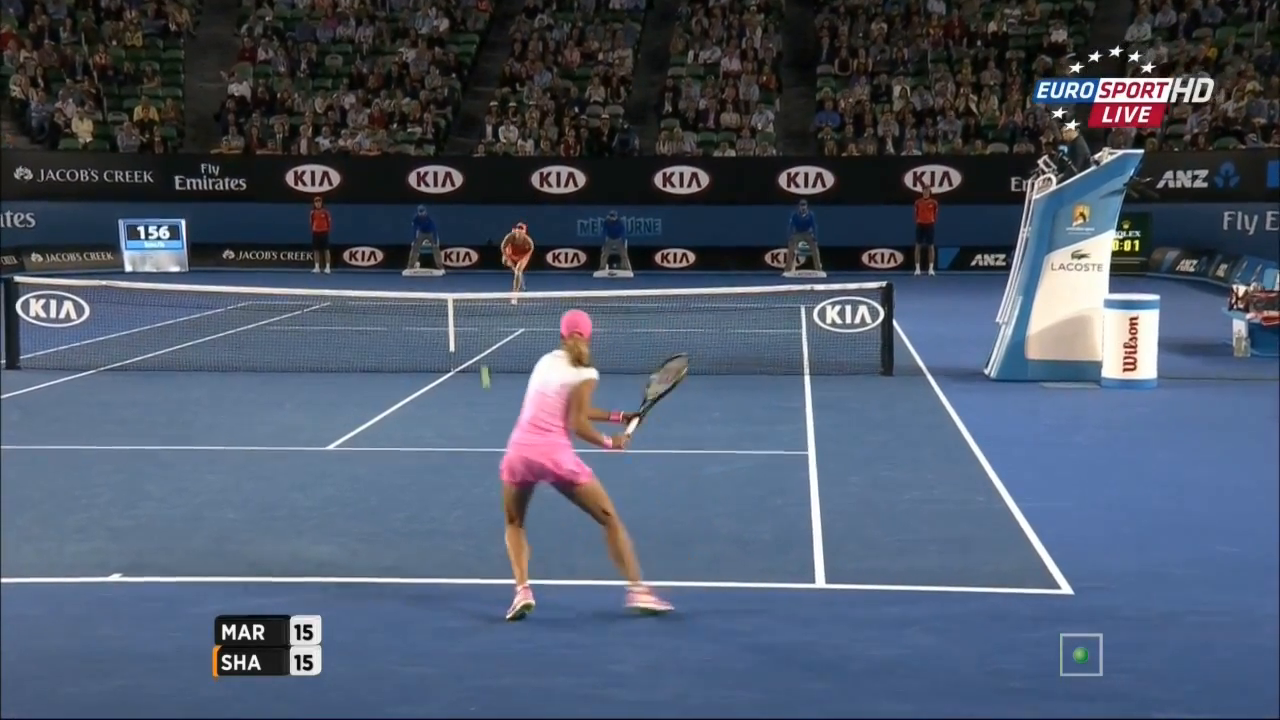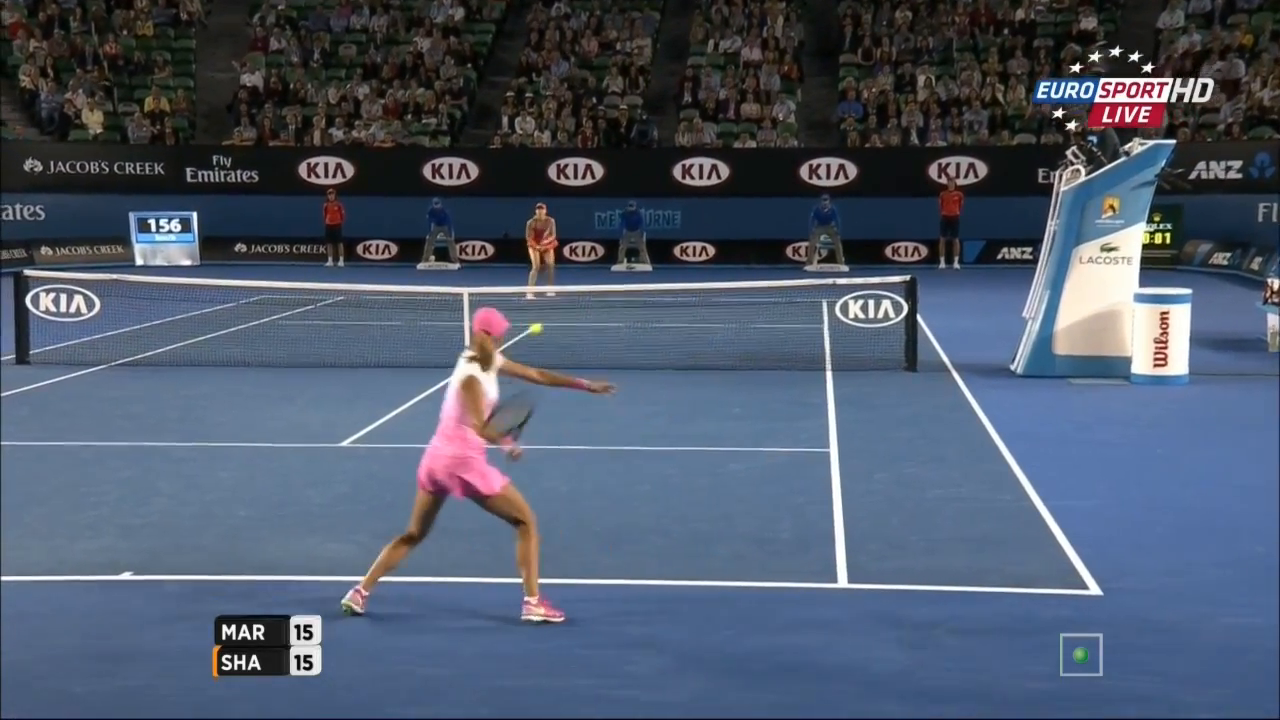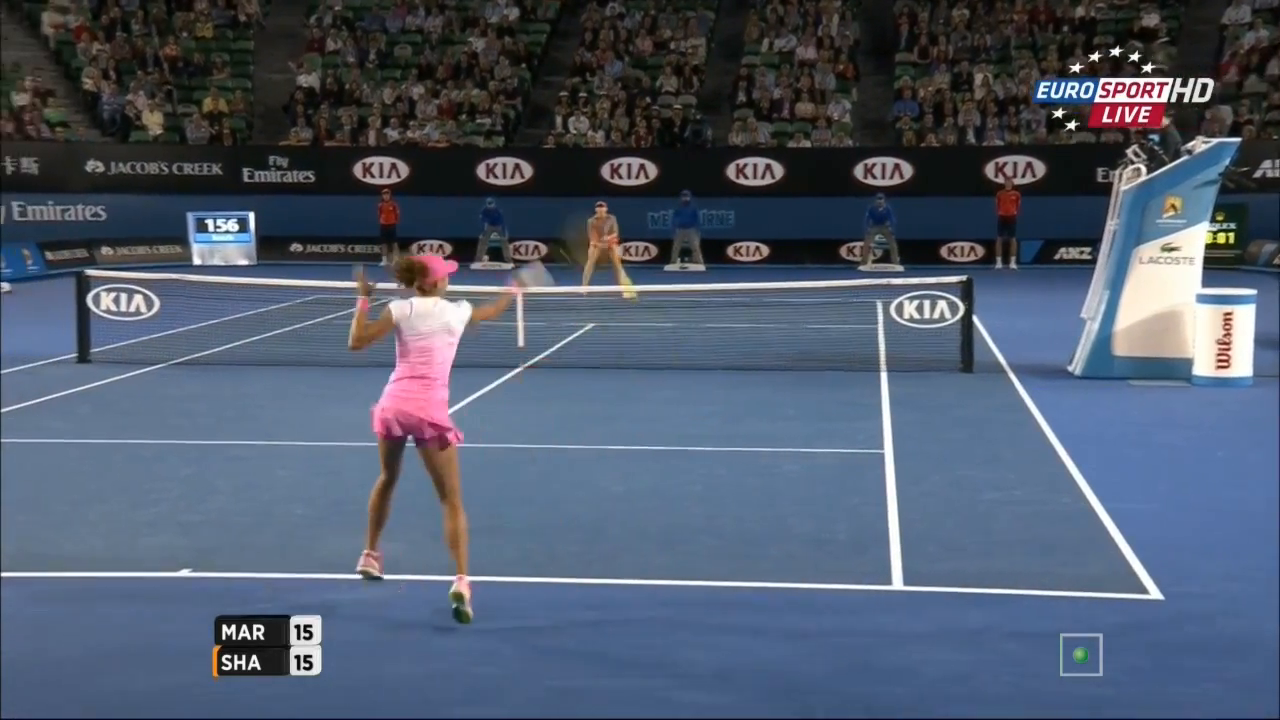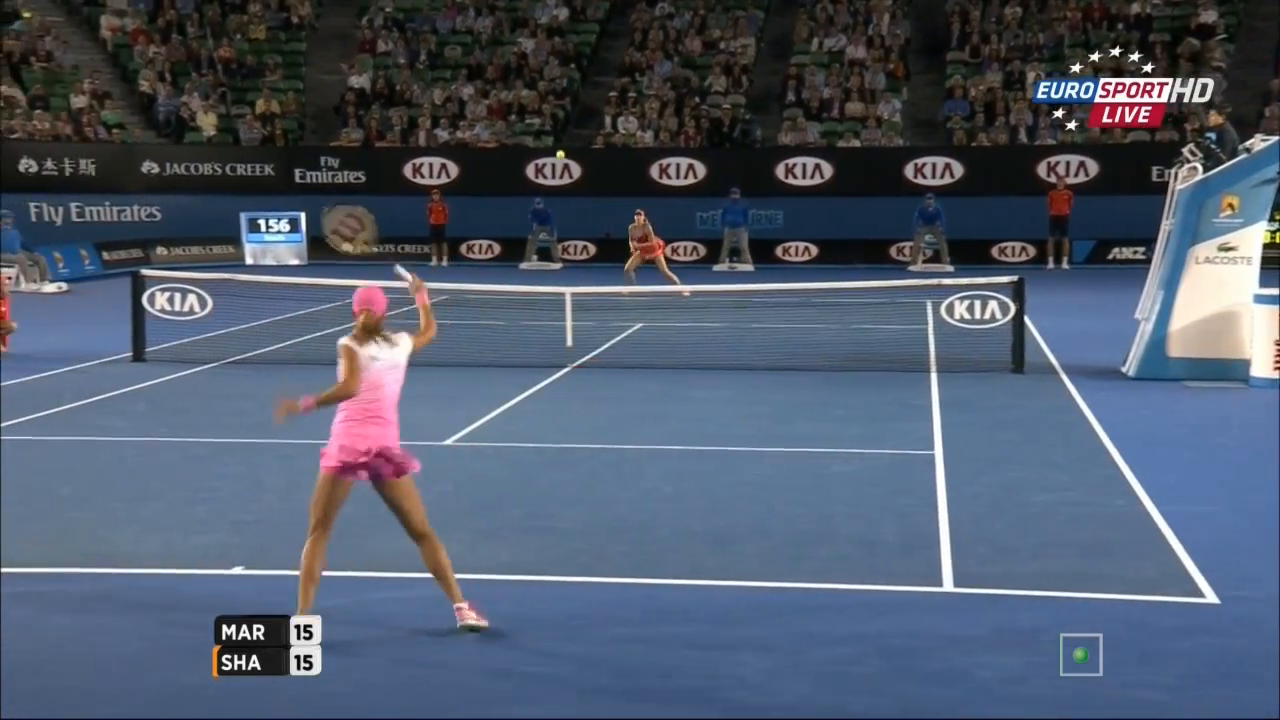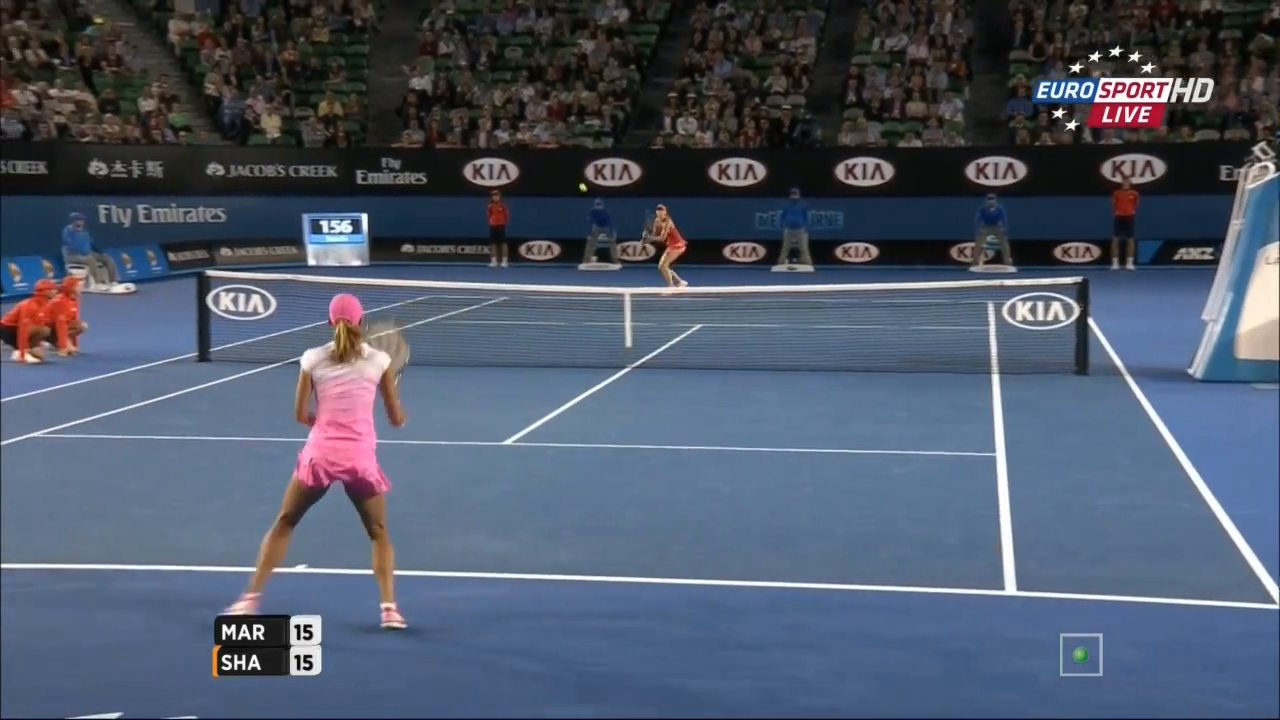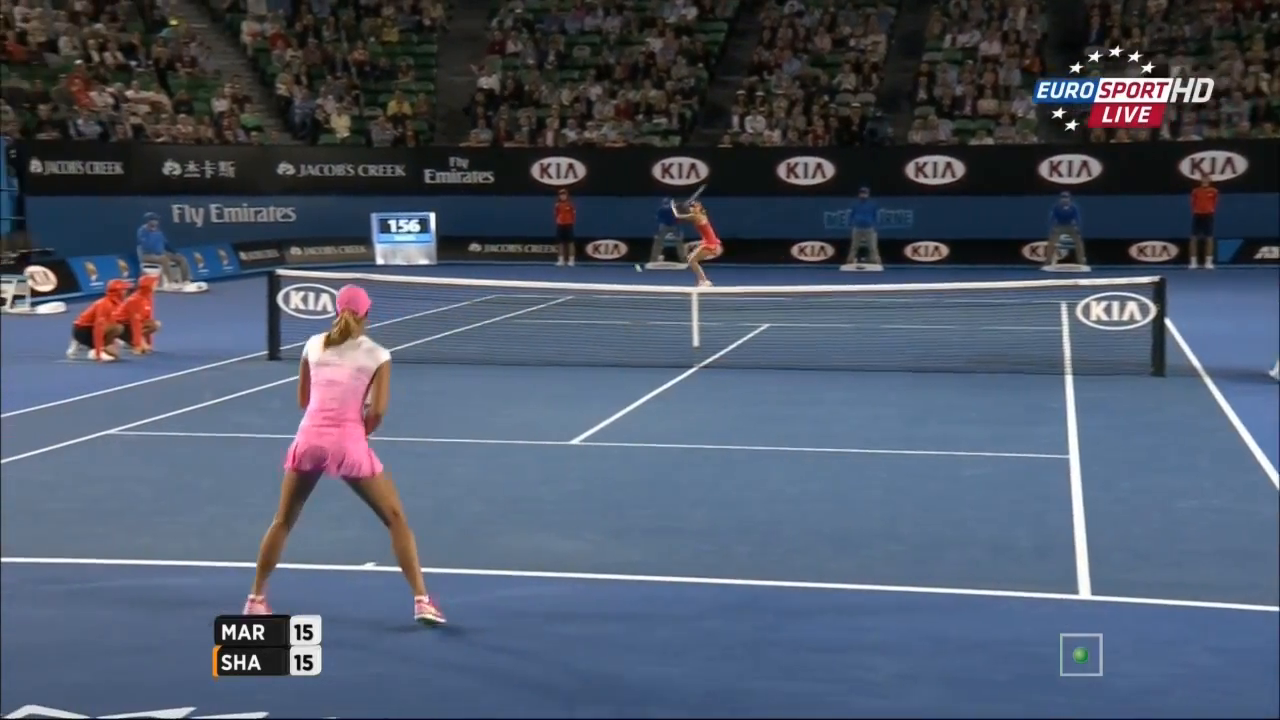
dt=0.3s
person 1, frame 1
left shoulder: (546, 360)
right shoulder: (585, 374)
right elbow: (576, 425)
left wrist: (615, 416)
right wrist: (607, 442)
left hip: (519, 451)
right hip: (554, 454)
left knee: (514, 525)
right knee: (609, 519)
left ankle: (523, 591)
right ankle: (638, 590)
person 1, frame 2
left shoulder: (488, 360)
right shoulder: (472, 374)
left elbow: (536, 375)
right elbow: (474, 424)
left wrist: (585, 385)
right wrist: (505, 444)
left hip: (435, 460)
right hip: (464, 464)
left knee: (412, 536)
right knee: (526, 524)
left ankle: (360, 593)
right ankle: (533, 602)
person 1, frame 3
left shoulder: (398, 309)
right shoulder: (458, 310)
left elbow: (355, 344)
right elbow: (494, 310)
left wrist: (363, 300)
right wrist: (514, 288)
left hip: (394, 402)
right hip: (430, 410)
left knee: (387, 481)
right knee: (451, 502)
left ankle: (370, 555)
right ankle: (461, 583)
person 1, frame 4
left shoulder: (349, 344)
right shoulder: (401, 343)
left elbow: (350, 387)
right elbow: (429, 330)
left wrist: (307, 404)
right wrist: (422, 296)
left hip: (347, 442)
right hip: (385, 445)
left knee: (318, 533)
right knee: (422, 534)
left ankle: (303, 614)
right ankle: (461, 608)
person 1, frame 5
left shoulder: (311, 358)
right shoulder: (379, 361)
left elbow: (302, 416)
right elbow: (397, 418)
right wrist: (400, 415)
left hip: (320, 453)
right hip: (359, 457)
left knee: (283, 526)
right knee: (379, 535)
left ankle: (251, 598)
right ankle: (389, 608)
person 1, frame 6
left shoulder: (314, 345)
right shoulder: (378, 355)
left elbow: (303, 401)
right elbow: (378, 412)
left hip: (309, 438)
right hip: (349, 443)
left knee: (283, 521)
right knee: (396, 520)
left ankle: (256, 599)
right ankle: (422, 601)
